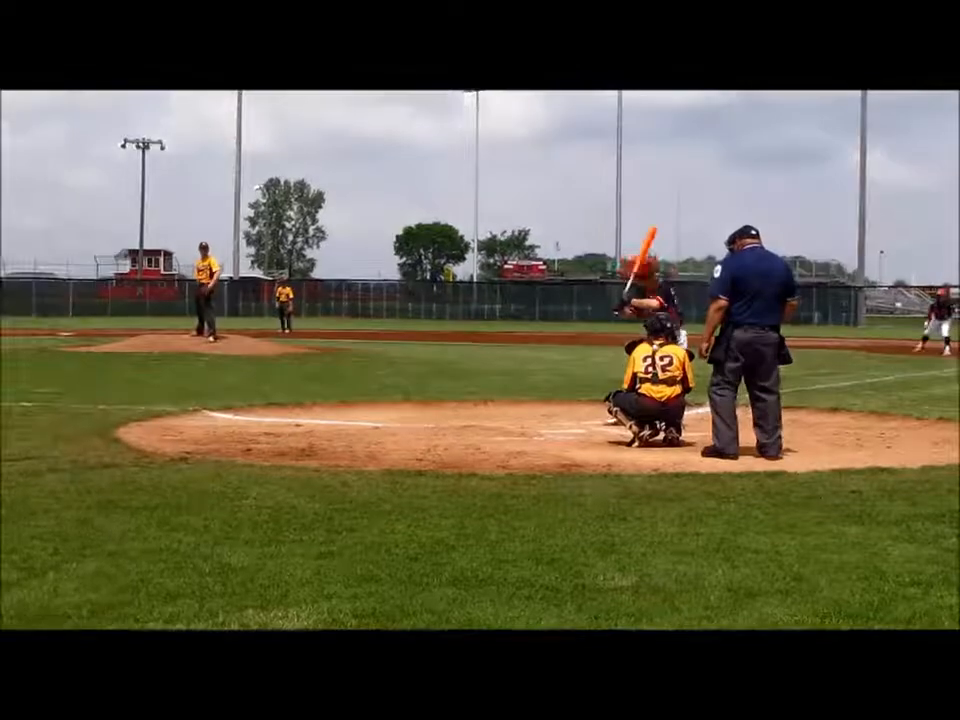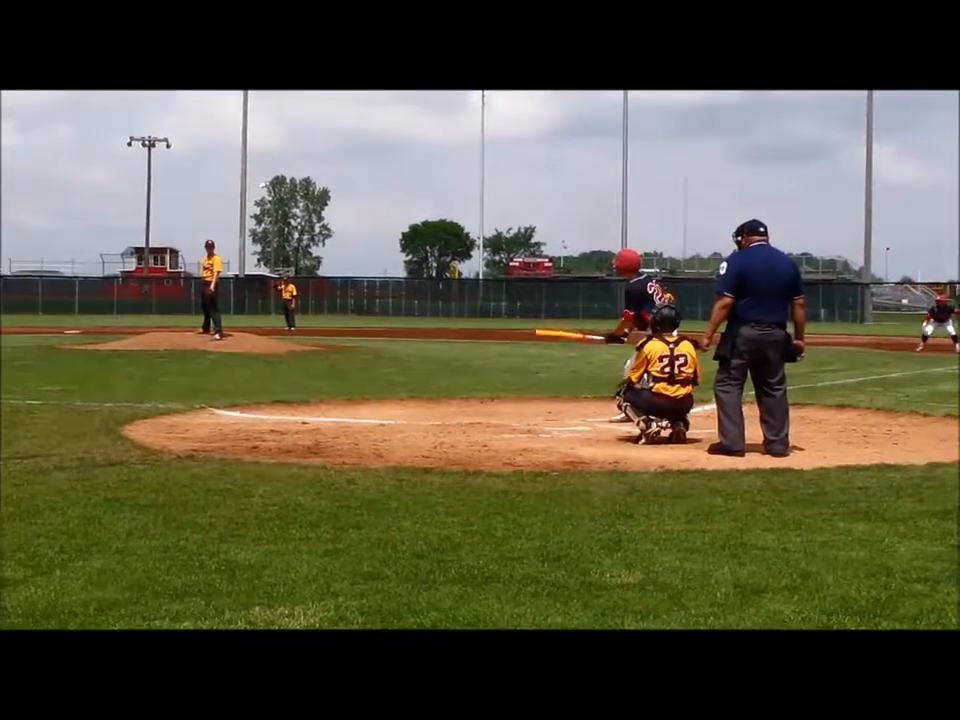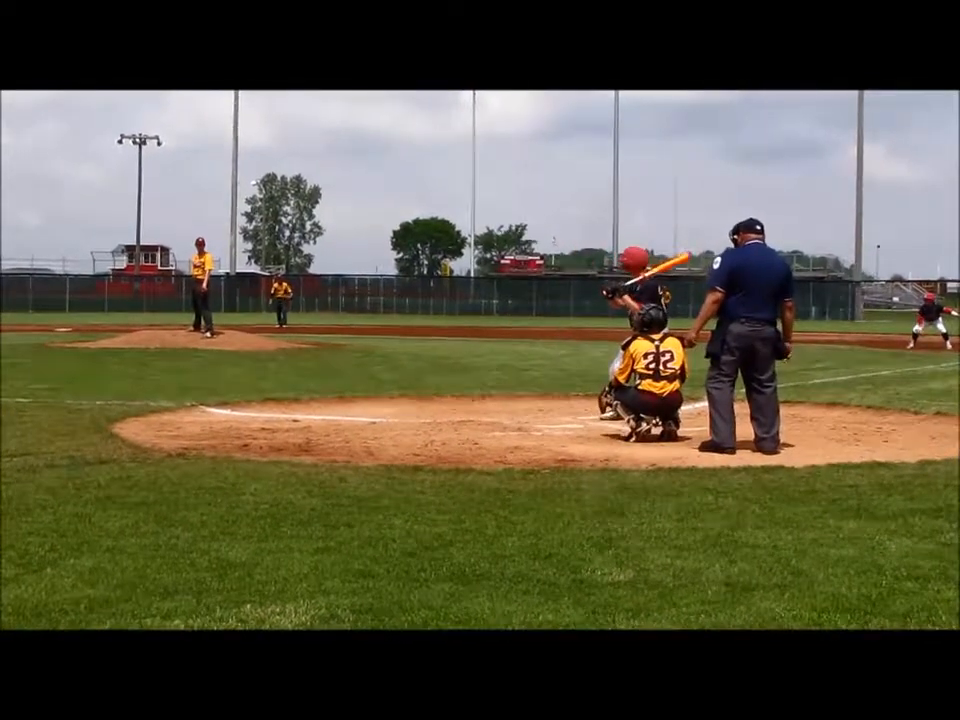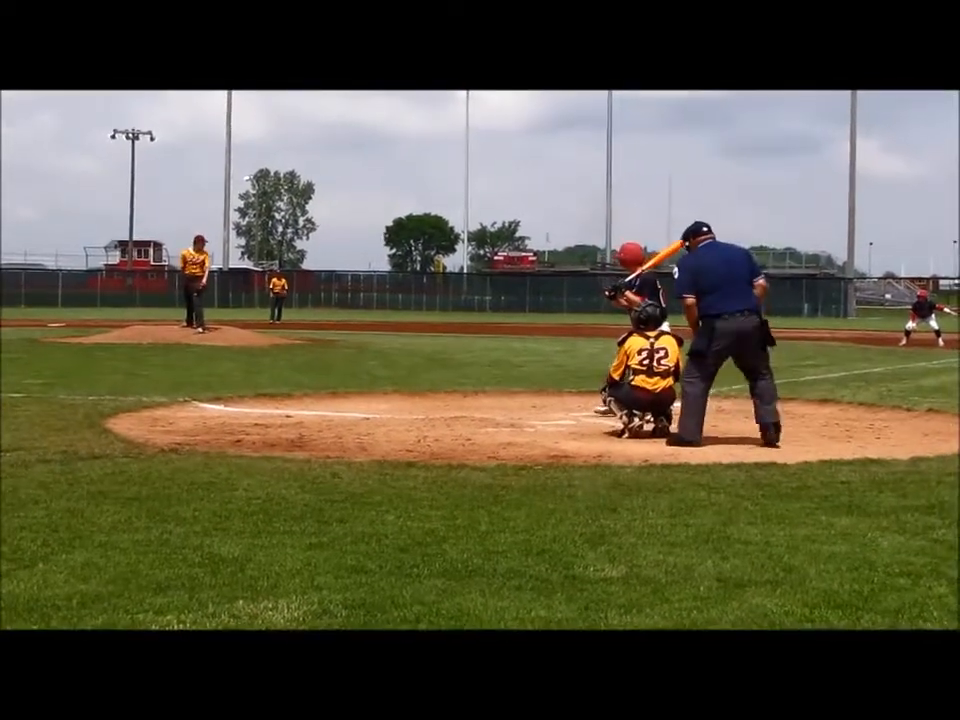
dt=1s
person 1, frame 1
left shoulder: (731, 263)
right shoulder: (781, 265)
left elbow: (720, 304)
right elbow: (792, 303)
left wrist: (706, 338)
left hip: (736, 336)
right hip: (768, 338)
left knee: (723, 388)
right knee: (768, 393)
left ankle: (725, 446)
right ankle: (771, 446)
person 1, frame 2
left shoulder: (737, 260)
right shoulder: (788, 263)
left elbow: (724, 302)
right elbow: (798, 303)
left wrist: (708, 334)
right wrist: (799, 337)
left hip: (742, 334)
right hip: (775, 335)
left knee: (728, 385)
right knee: (774, 389)
left ankle: (731, 443)
right ankle: (778, 443)
person 1, frame 3
left shoulder: (730, 257)
right shoulder: (781, 263)
left elbow: (715, 298)
right elbow: (788, 307)
left wrist: (695, 328)
right wrist: (787, 339)
left hip: (734, 330)
right hip: (766, 333)
left knee: (720, 382)
right knee: (765, 386)
left ankle: (723, 440)
right ankle: (768, 440)
person 1, frame 4
left shoulder: (688, 262)
right shoulder: (740, 252)
left elbow: (689, 302)
right elbow: (761, 285)
left wrist: (696, 331)
right wrist: (749, 313)
left hip: (717, 327)
right hip: (749, 323)
left knee: (694, 378)
right knee: (761, 375)
left ankle: (688, 434)
right ankle: (769, 428)
